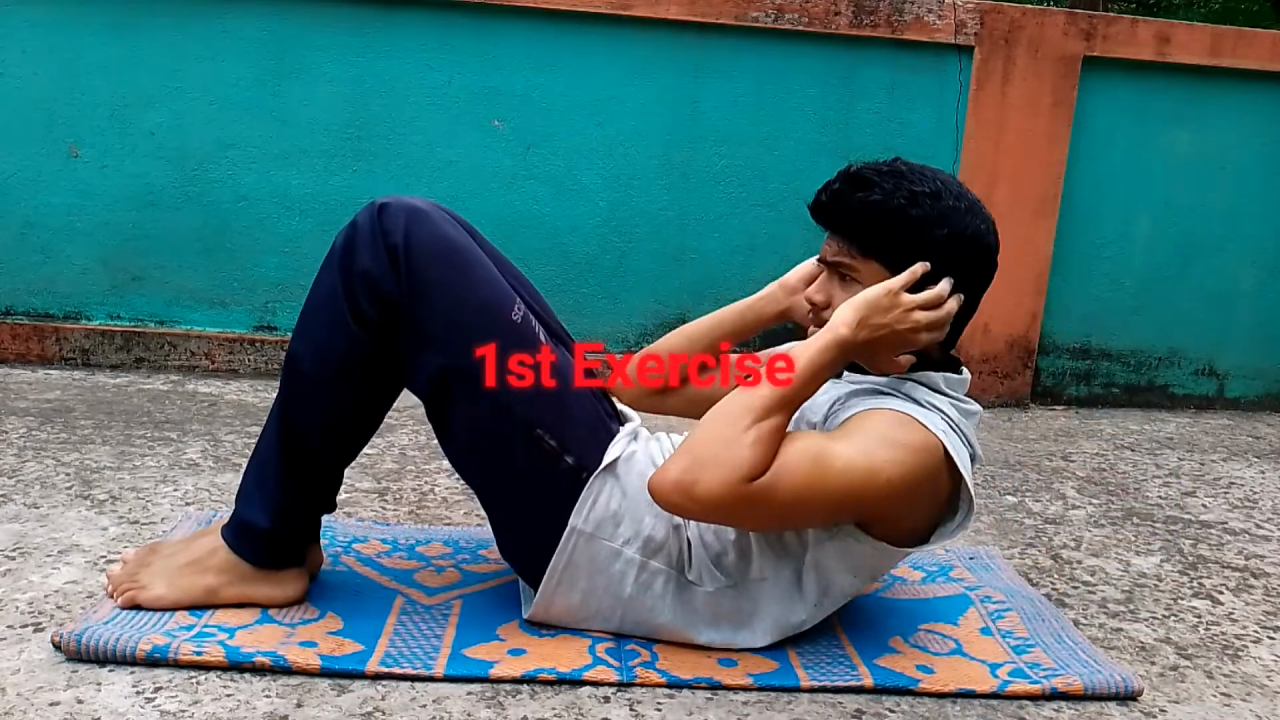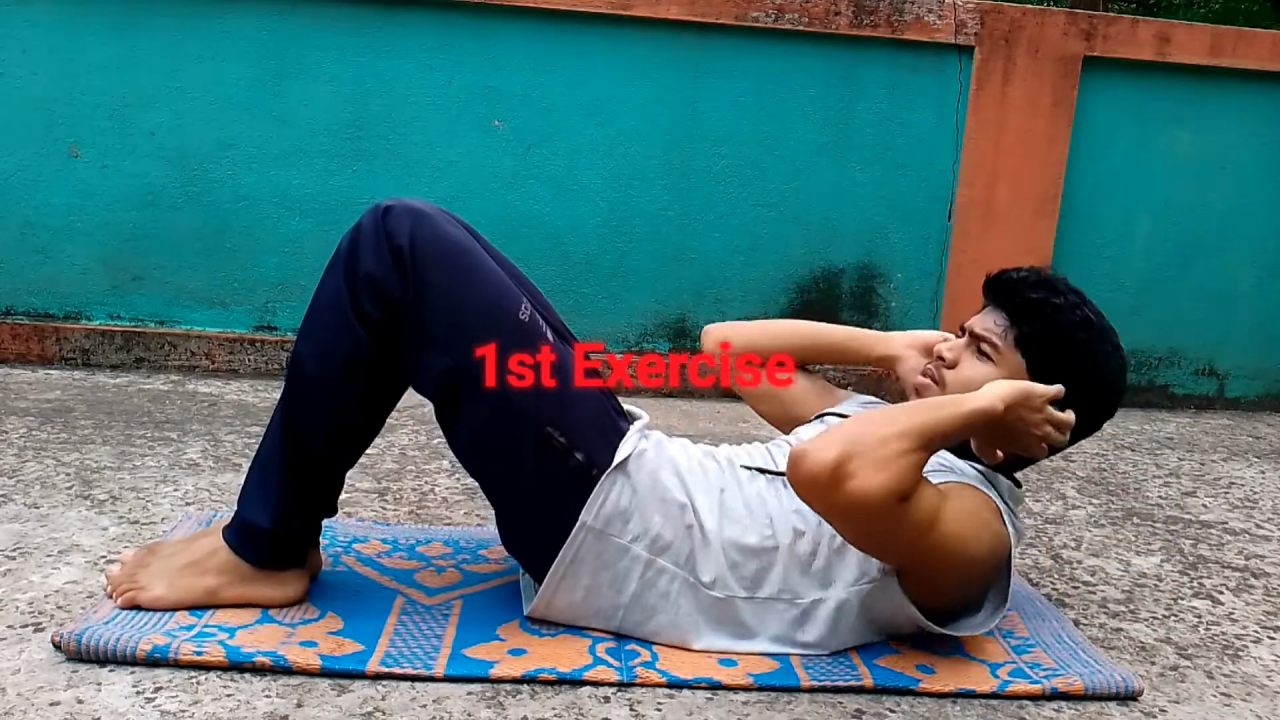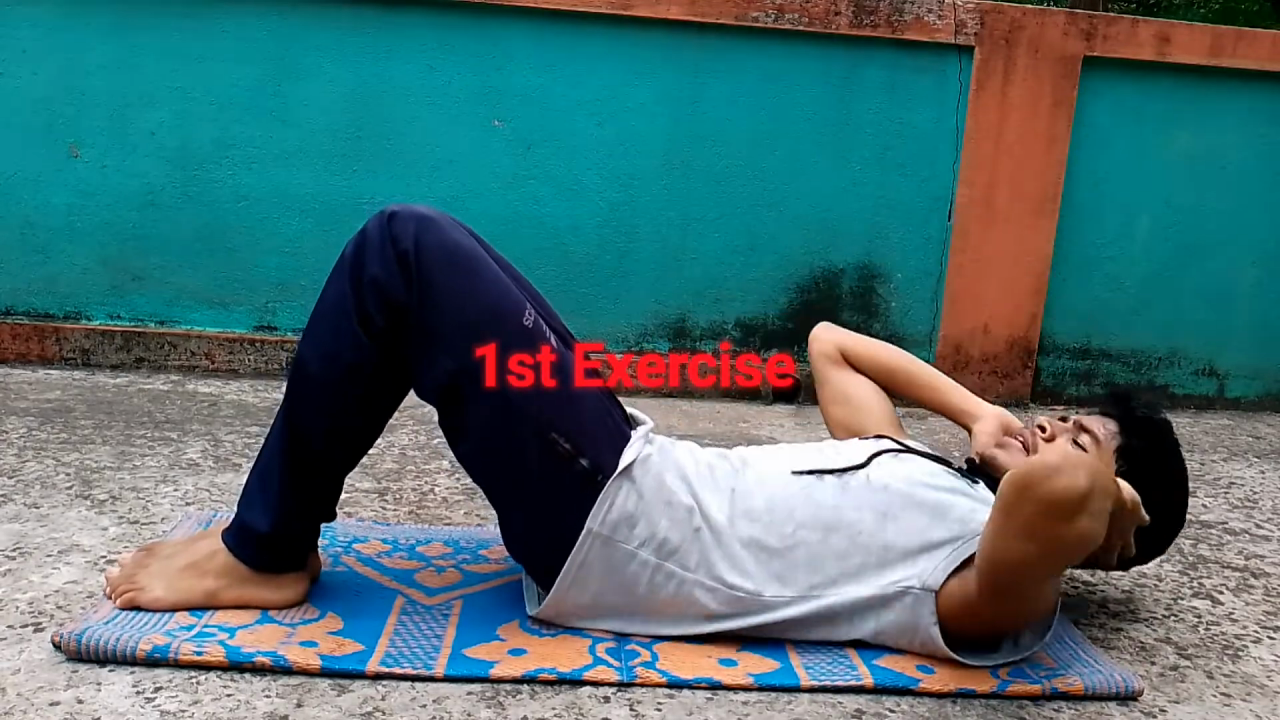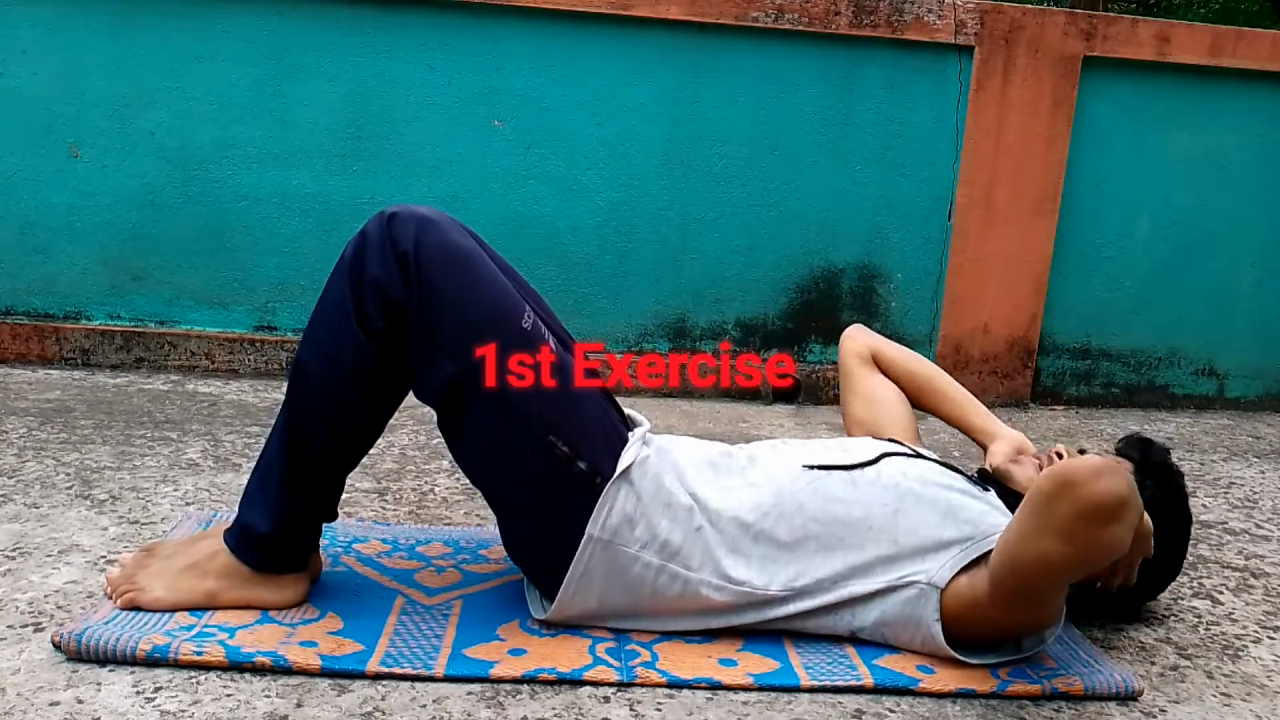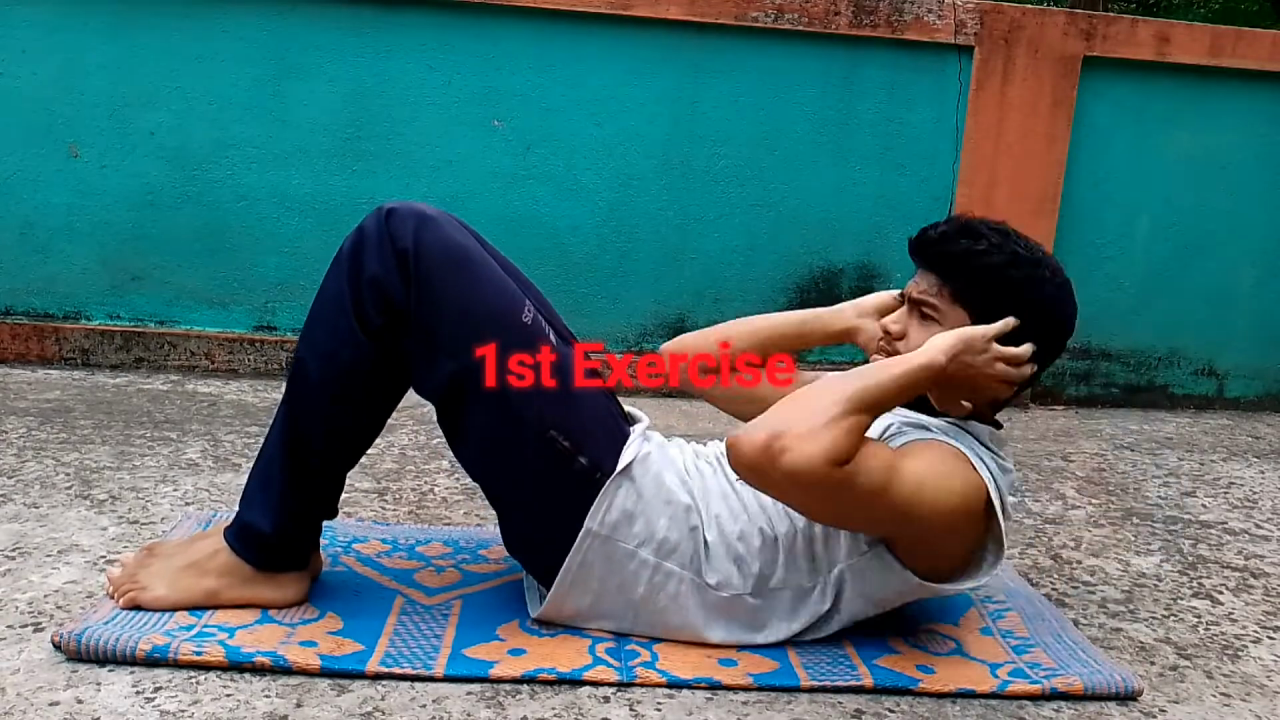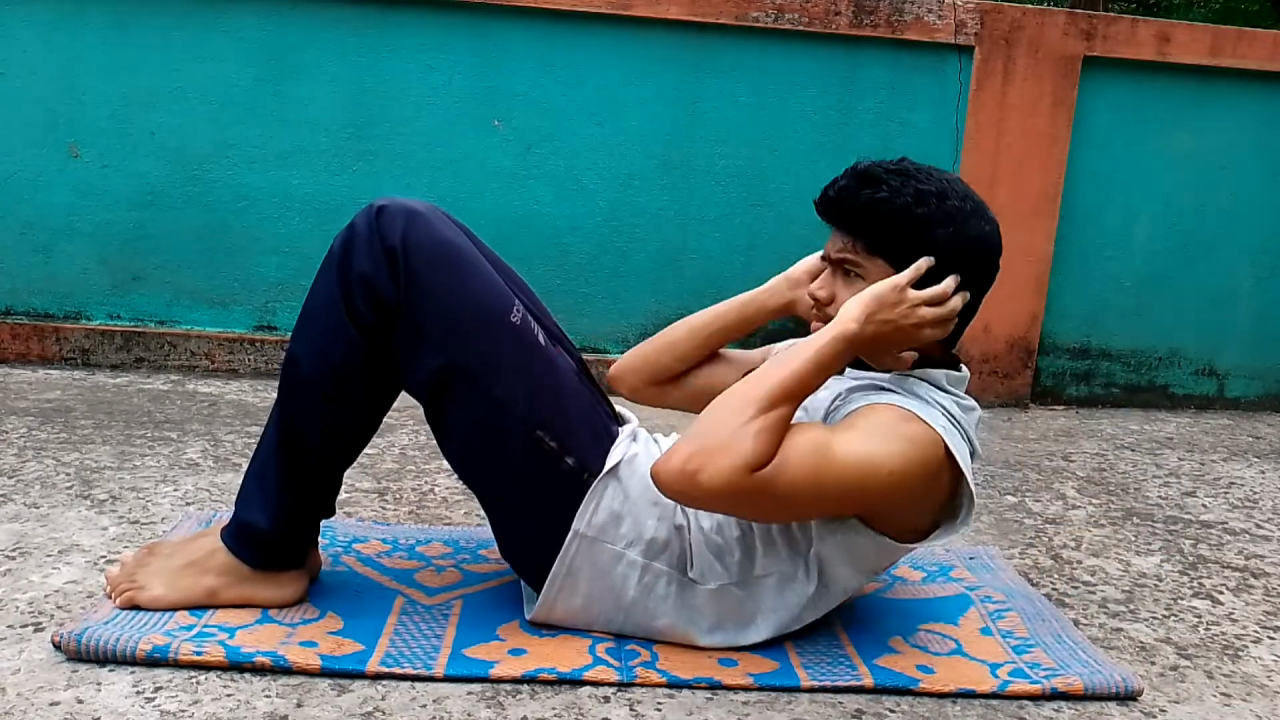
dt=0.4s
person 1, frame 1
left shoulder: (912, 447)
right shoulder: (864, 379)
left elbow: (691, 482)
right elbow: (643, 379)
left wrist: (832, 340)
right wrist: (777, 301)
left hip: (604, 541)
right hip: (616, 473)
left knee: (395, 242)
right knee: (407, 239)
left ankle: (263, 553)
right ankle: (276, 532)
person 1, frame 2
left shoulder: (970, 531)
right shoulder: (894, 429)
left elbow: (824, 472)
right elbow: (722, 342)
left wrist: (973, 406)
right wrist: (888, 350)
left hip: (605, 535)
right hip: (631, 477)
left knee: (401, 245)
right knee: (407, 244)
left ankle: (265, 552)
right ankle: (276, 532)
person 1, frame 3
left shoulder: (1005, 590)
right shoulder: (922, 467)
left elbow: (1048, 497)
right elbow: (826, 341)
left wrist: (1091, 483)
right wrist: (971, 408)
left hip: (614, 530)
right hip: (640, 479)
left knee: (407, 250)
right knee: (411, 247)
left ankle: (265, 555)
right ankle: (276, 533)
person 1, frame 4
left shoulder: (1008, 598)
right shoulder: (937, 486)
left elbow: (1092, 495)
right elbow: (860, 345)
left wrist: (1104, 498)
right wrist: (996, 435)
left hip: (612, 531)
right hip: (639, 473)
left knee: (406, 251)
right knee: (410, 250)
left ankle: (265, 556)
right ankle: (275, 535)
person 1, frame 5
left shoulder: (952, 499)
right shoulder: (889, 412)
left elbow: (766, 451)
right elbow: (691, 354)
left wrist: (922, 367)
right wrist: (851, 320)
left hip: (611, 537)
right hip: (629, 487)
left knee: (406, 246)
right knee: (409, 244)
left ankle: (265, 554)
right ankle: (281, 535)
person 1, frame 6
left shoulder: (915, 446)
right shoulder: (859, 372)
left elbow: (696, 470)
right elbow: (638, 374)
left wrist: (837, 334)
right wrist: (779, 295)
left hip: (603, 543)
right hip: (613, 492)
left knee: (395, 244)
right knee: (398, 243)
left ankle: (263, 554)
right ankle: (274, 538)
